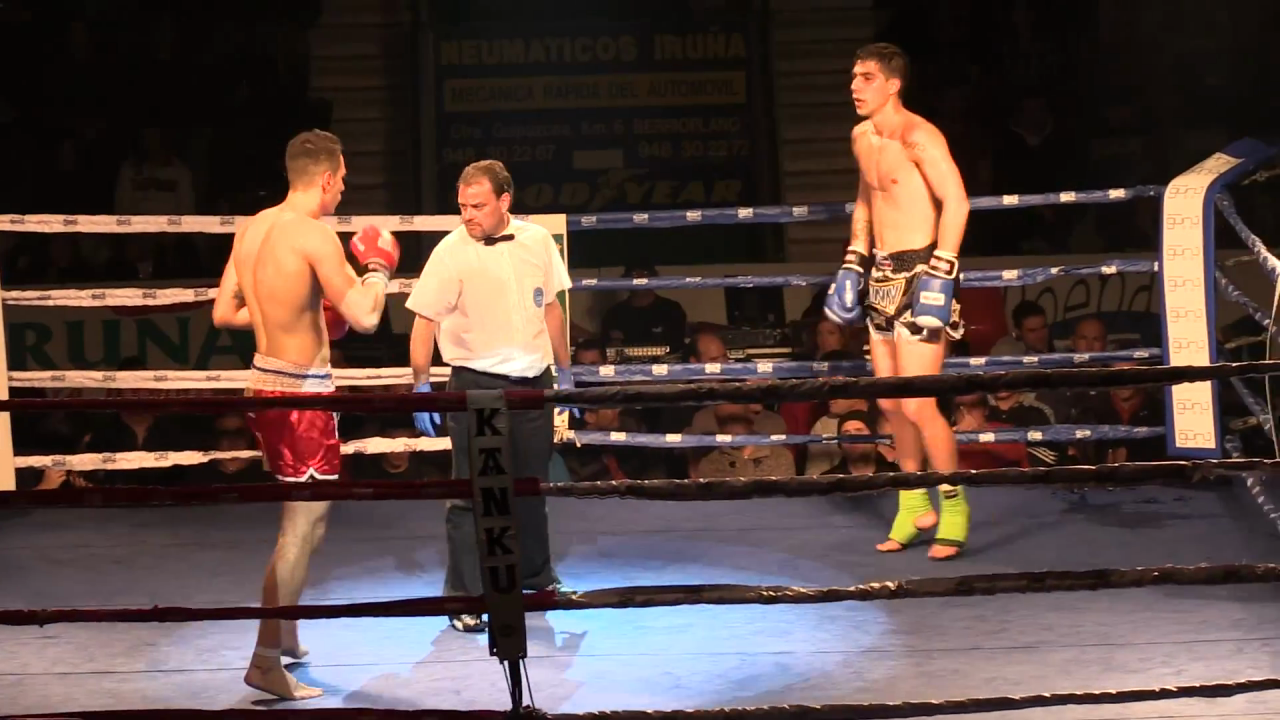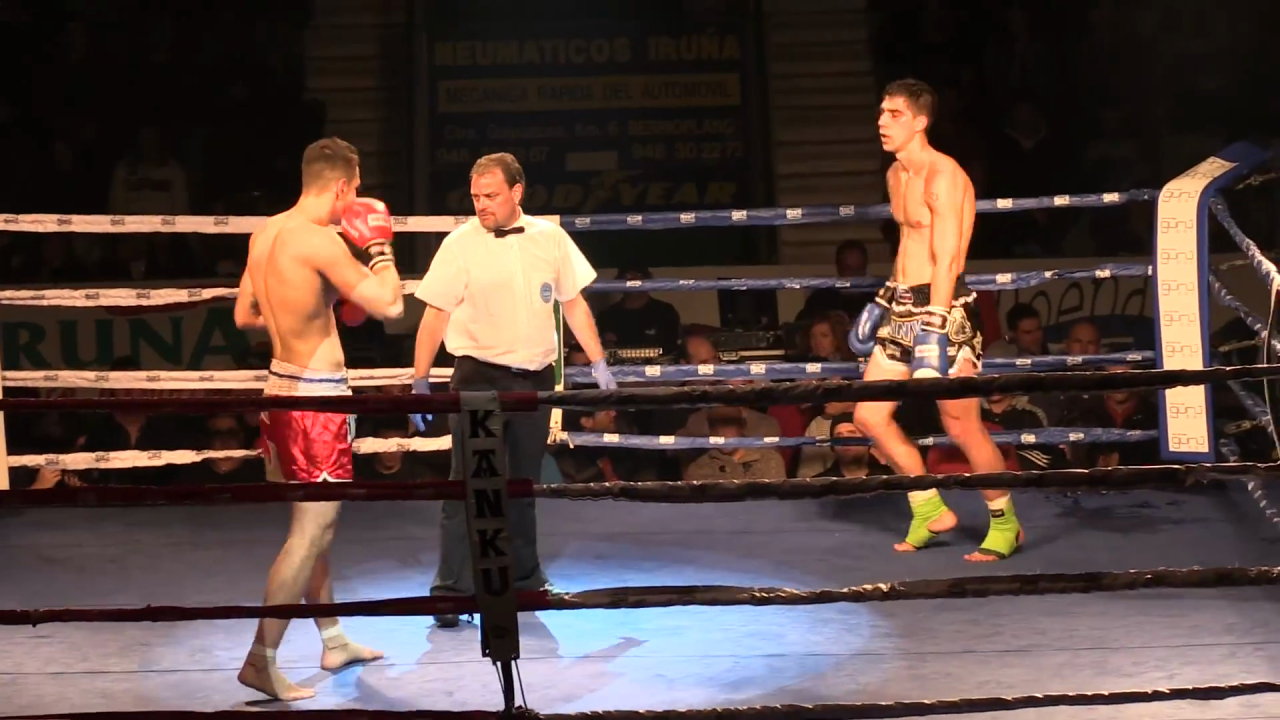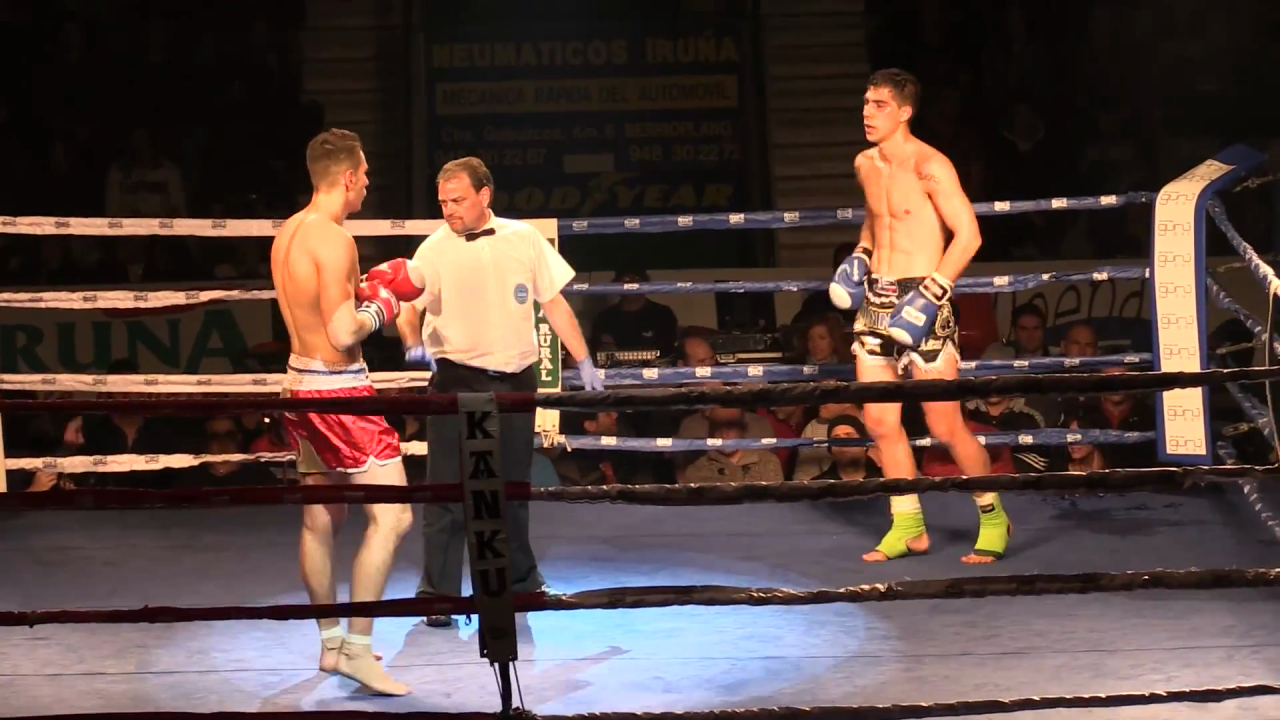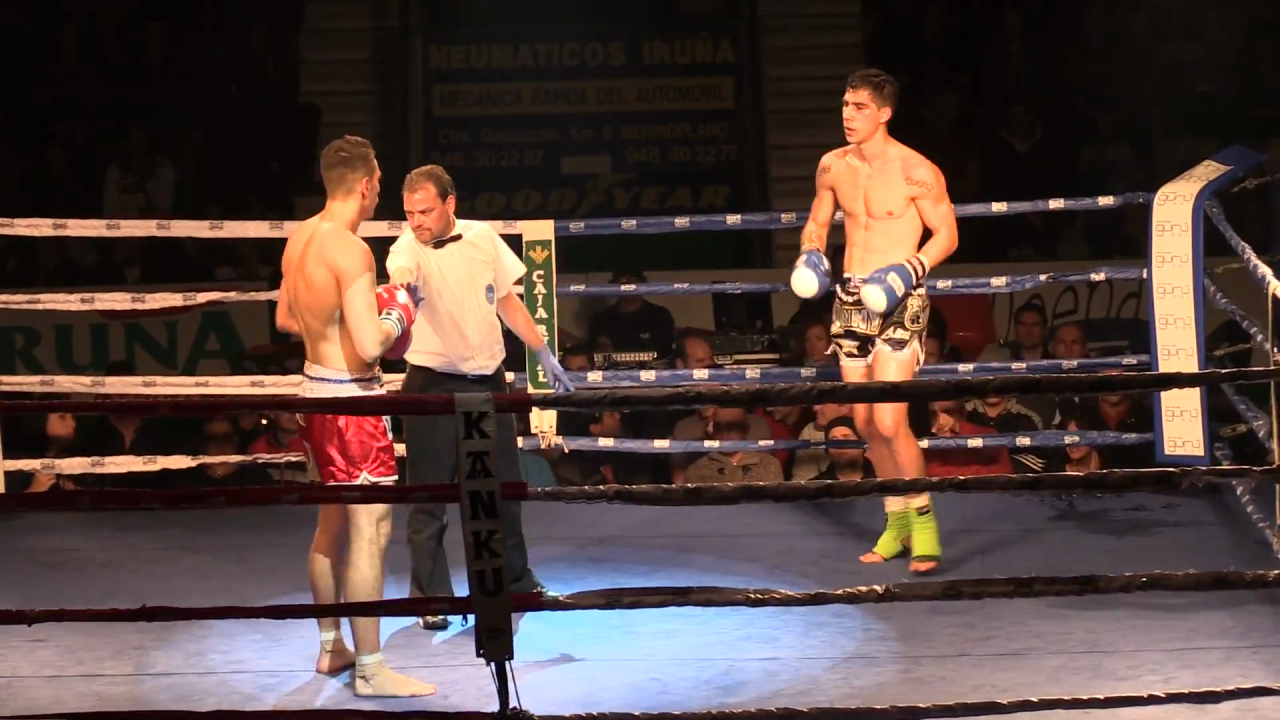
dt=0.3s
person 1, frame 1
left shoulder: (252, 229)
right shoulder: (316, 236)
left elbow: (224, 314)
right elbow: (366, 317)
right wrist: (378, 268)
left hip: (264, 384)
right hip: (301, 393)
left knee: (299, 512)
right knee: (303, 531)
left ankle: (280, 628)
right ankle: (266, 662)
person 1, frame 2
left shoulder: (266, 234)
right shoulder: (320, 241)
left elbow: (246, 316)
right elbow: (389, 304)
right wrist: (378, 248)
left hip: (284, 390)
right hip: (315, 399)
left knee: (317, 521)
right knee: (306, 538)
left ankle: (334, 641)
right ankle: (260, 659)
person 1, frame 3
left shoulder: (290, 231)
right shoulder: (334, 239)
right elbow: (343, 334)
left wrist: (365, 287)
right wrist: (381, 306)
left hip: (301, 385)
right hip: (337, 392)
left knee: (320, 521)
right knee: (393, 516)
left ankle: (333, 643)
right ankle: (356, 648)
person 1, frame 4
left shoulder: (299, 237)
right shoulder: (351, 251)
left elbow: (285, 318)
right elbow: (368, 349)
right wrist: (396, 316)
left hip: (315, 393)
right hip: (348, 401)
left knee: (333, 526)
right knee: (368, 534)
left ankle: (333, 646)
right ankle: (370, 670)
person 2, frame 1
left shoulder: (918, 134)
right shoulder: (861, 136)
left elbow: (956, 202)
left wrist: (940, 276)
right wrist: (852, 266)
left hip: (920, 277)
right hip: (882, 277)
left knee: (915, 404)
right knee: (889, 402)
left ankle: (954, 510)
right ankle: (914, 506)
person 2, frame 2
left shoulder: (942, 176)
right shoulder: (897, 171)
left elbow: (950, 256)
left wrist: (937, 331)
right wrist: (884, 297)
left hip: (939, 313)
right hip: (900, 311)
left knee: (962, 428)
right knee: (869, 416)
left ankle: (1004, 524)
right ankle: (931, 509)
person 2, frame 3
left shoulder: (931, 166)
right shoulder: (866, 163)
left elbow: (969, 235)
left wrist: (929, 296)
right wrist: (860, 259)
left hip: (921, 301)
right hip: (874, 302)
left knee: (945, 427)
right knee: (880, 422)
left ankle: (993, 519)
right ankle: (909, 526)
person 2, frame 4
left shoulder: (917, 170)
right shoulder: (831, 165)
left elbow: (948, 237)
right elbow: (817, 225)
left wrist: (907, 270)
right wrist: (810, 256)
left hip: (896, 303)
right hip: (850, 301)
left knee: (889, 422)
right knee: (868, 423)
left ankle: (923, 524)
right ankle: (899, 524)
person 3, frame 1
left shoulder: (538, 241)
right shoulder: (451, 252)
right elbow: (424, 323)
left wrist: (565, 372)
right wrist: (421, 388)
left hip: (533, 382)
right hip: (477, 385)
left knee: (532, 484)
right knee: (472, 493)
left ankle: (536, 576)
right ankle: (464, 597)
person 3, frame 2
left shoulder: (550, 237)
right shoulder: (460, 244)
left elbow: (574, 304)
right elbow: (434, 314)
left wrist: (599, 364)
right wrist: (420, 379)
left hip: (535, 378)
right hip: (479, 376)
left knee: (523, 483)
right knee: (468, 483)
left ankle: (525, 577)
right ankle: (450, 589)
person 3, frame 3
left shoulder: (524, 239)
right shoulder: (434, 250)
left elbow: (554, 304)
right elbow: (410, 312)
left wrist: (585, 363)
right wrist: (413, 344)
left hip: (516, 380)
right hip: (457, 380)
left knee: (514, 486)
right knee: (448, 490)
left ankle: (520, 580)
right ankle: (438, 592)
person 3, frame 4
left shoulder: (483, 237)
right shoulder: (406, 251)
left elbow: (507, 300)
right elbow: (401, 284)
left wrist: (544, 353)
left hip: (489, 380)
right hip: (432, 385)
left knee: (503, 485)
left ankle: (515, 579)
right ankle: (431, 595)
